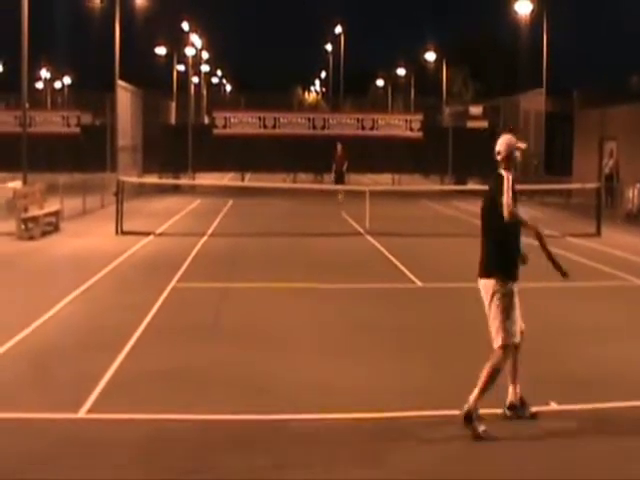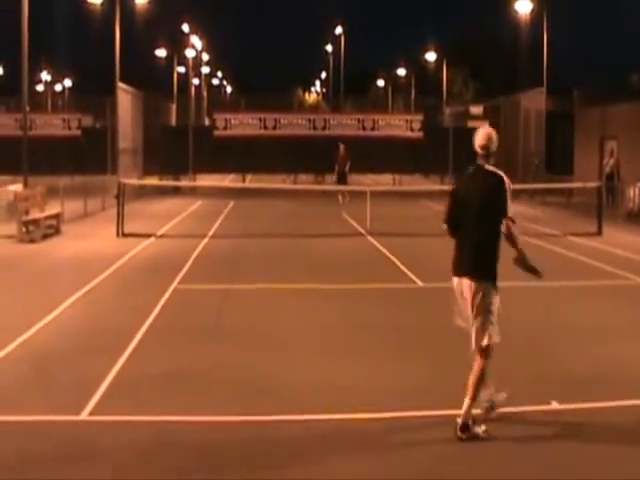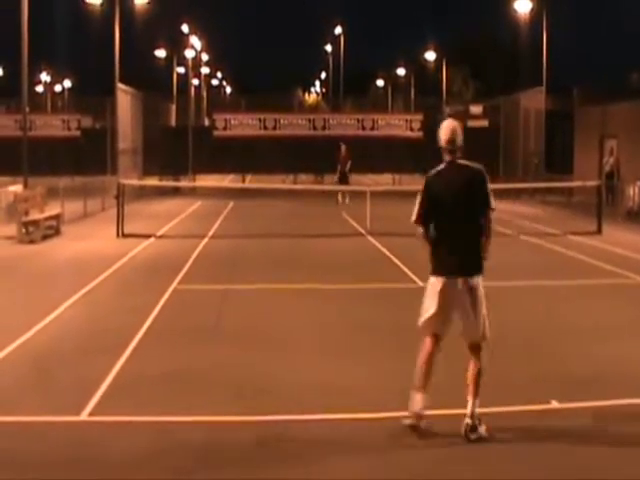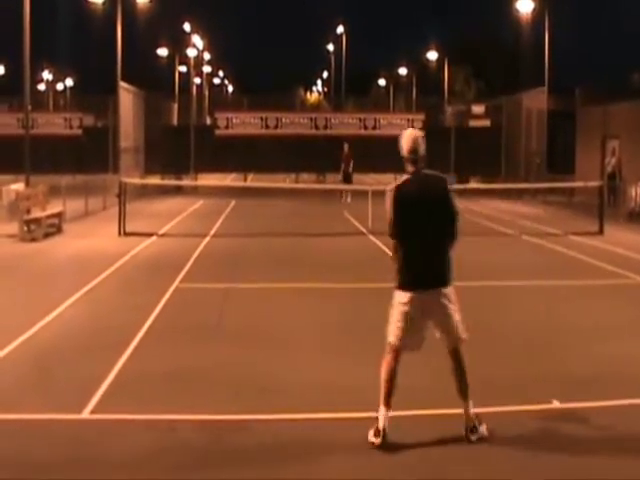
dt=0.2s
person 1, frame 1
left shoulder: (497, 182)
right shoulder: (505, 181)
right elbow: (509, 215)
left wrist: (515, 250)
right wrist: (534, 229)
left hip: (490, 273)
right hip: (500, 277)
left knee: (514, 339)
right knee: (503, 349)
left ankle: (515, 399)
right ankle: (470, 411)
person 1, frame 2
left shoulder: (462, 180)
right shoulder: (498, 180)
left elbow: (450, 227)
right elbow: (507, 226)
right wrist: (520, 250)
left hip: (460, 271)
right hip: (484, 275)
left knee: (480, 339)
right knee: (485, 349)
left ankle: (486, 393)
right ankle: (466, 419)
person 1, frame 3
left shoulder: (431, 180)
right shoulder: (478, 174)
left elbow: (422, 228)
right elbow: (487, 223)
left hip: (441, 272)
right hip: (471, 272)
left knee: (431, 339)
right knee: (476, 347)
left ankle: (417, 407)
right ankle: (472, 420)
person 1, frame 4
left shoulder: (397, 190)
right shoulder: (441, 184)
left elbow: (395, 244)
right elbow: (452, 233)
left hip: (409, 284)
right hip: (439, 282)
left knee: (392, 352)
right knee: (455, 351)
left ankle: (383, 424)
right ankle: (470, 420)
